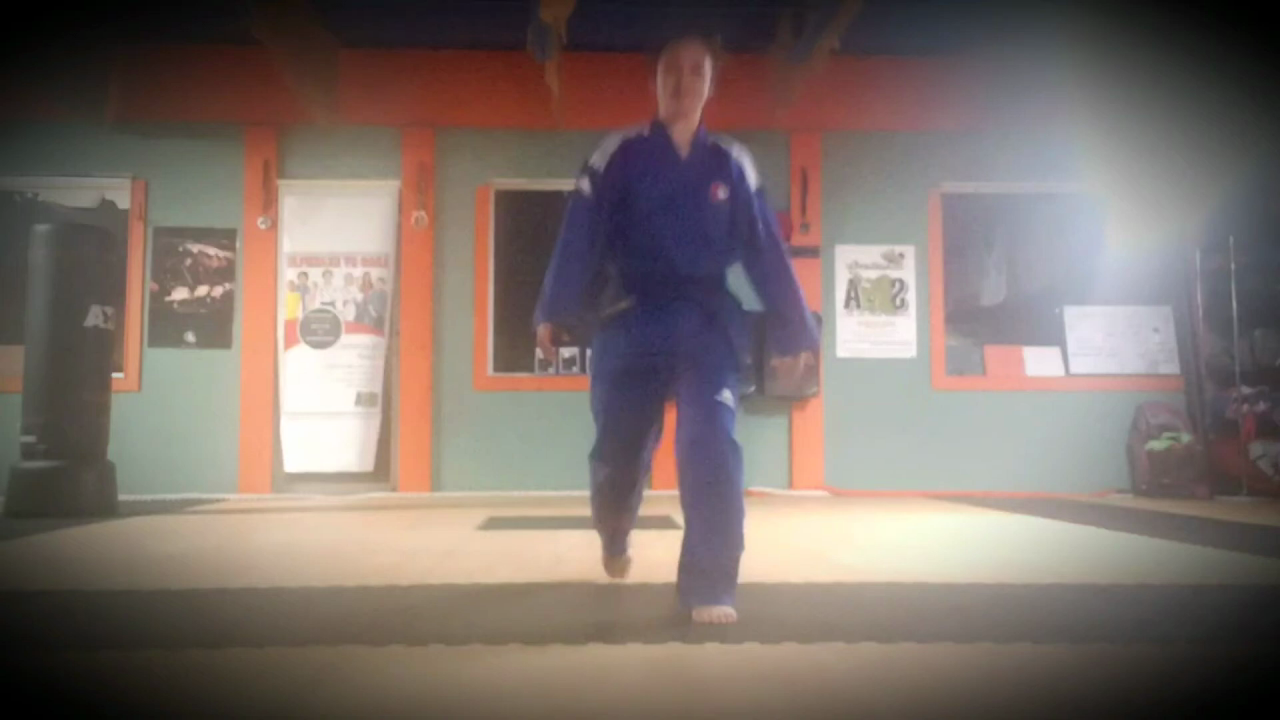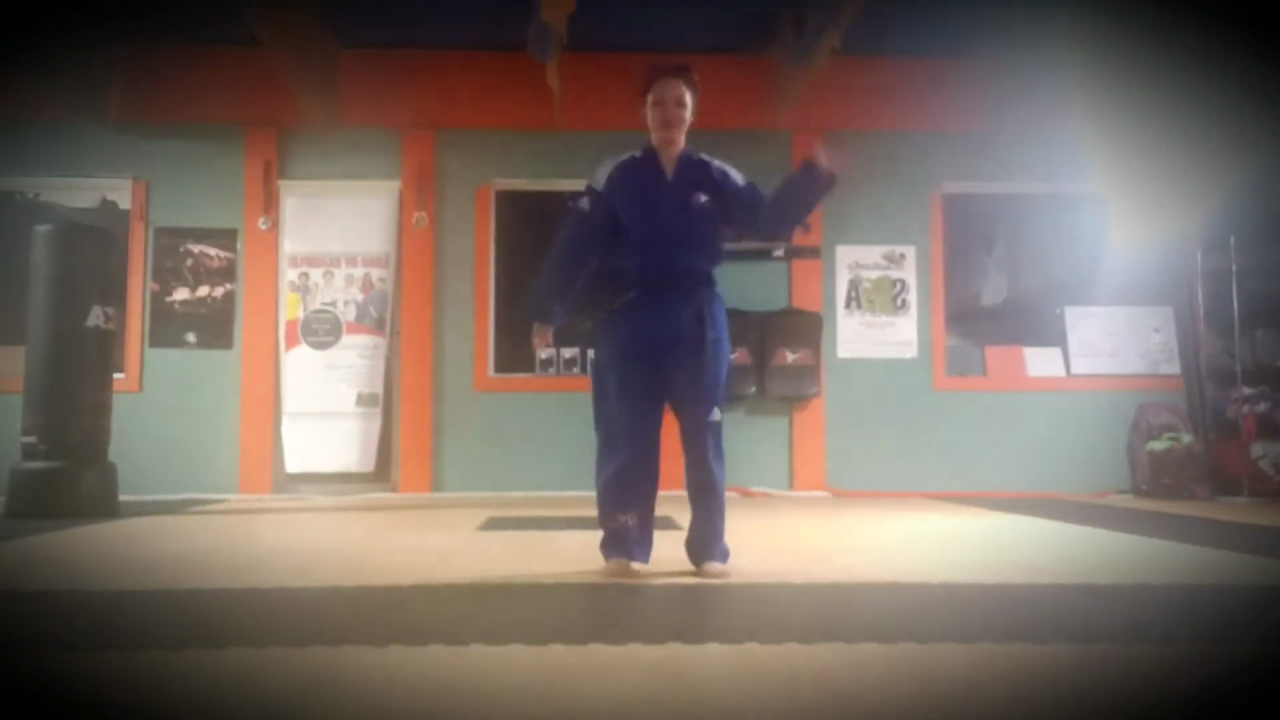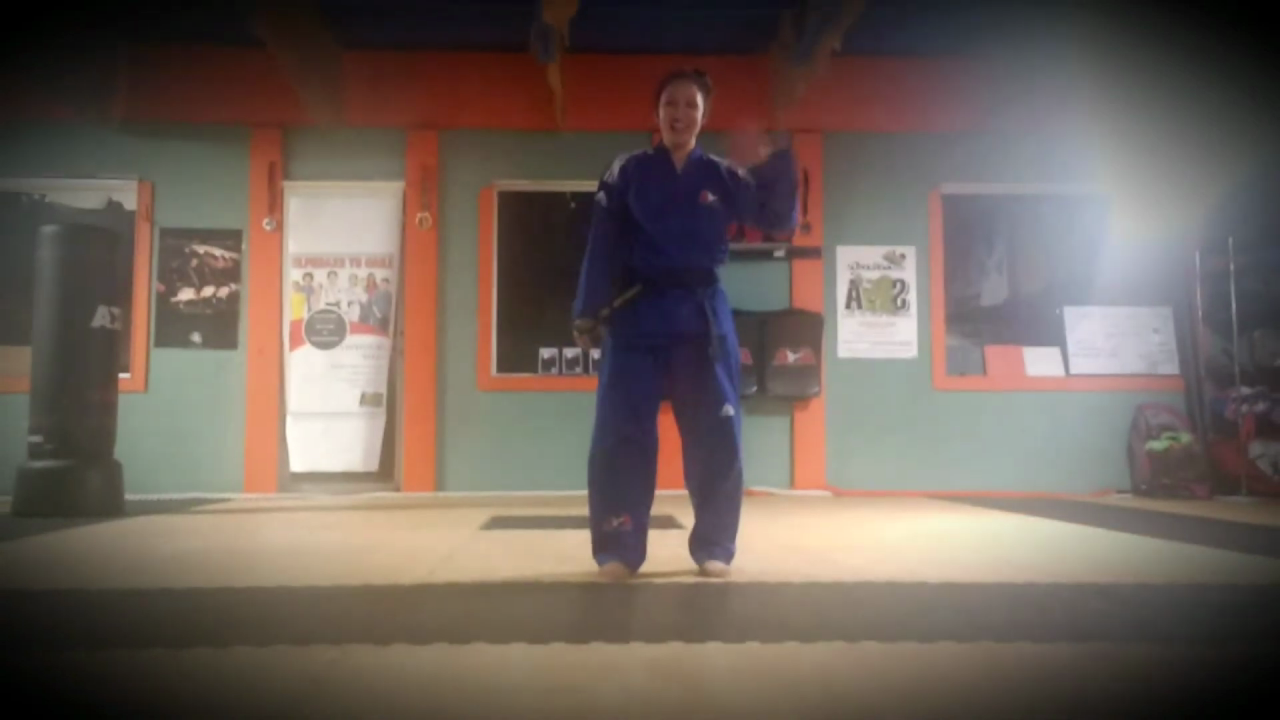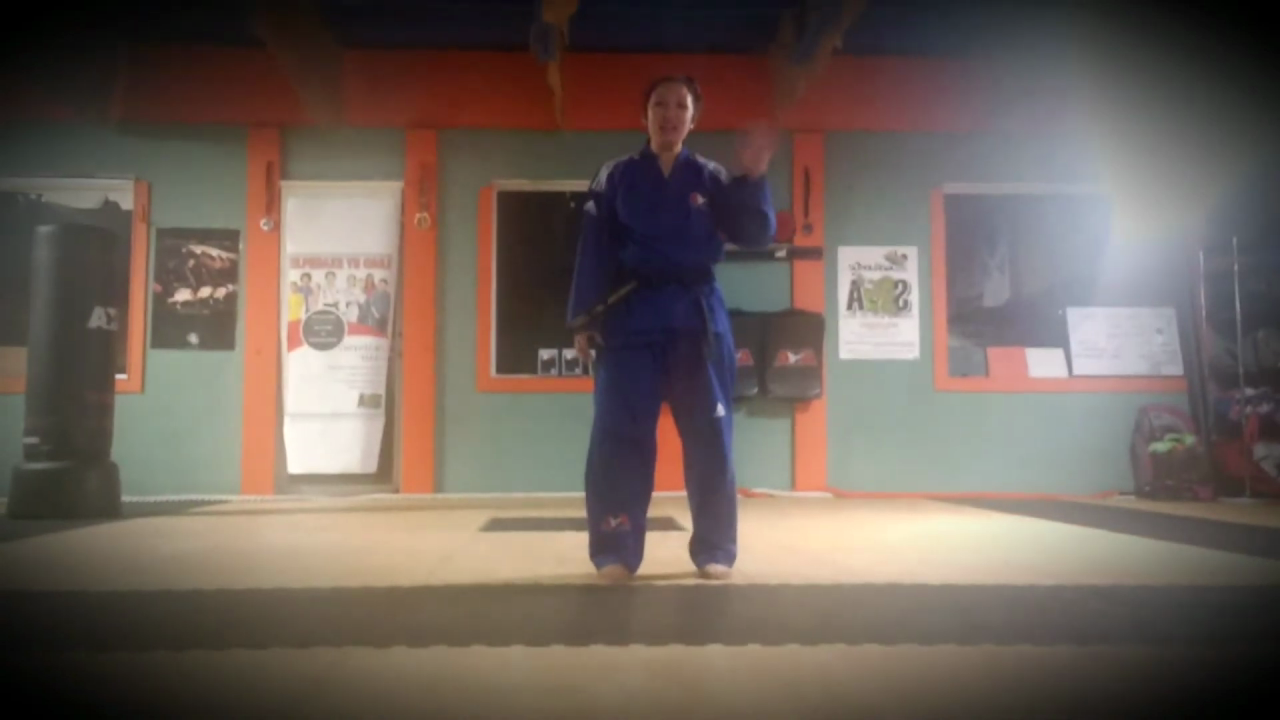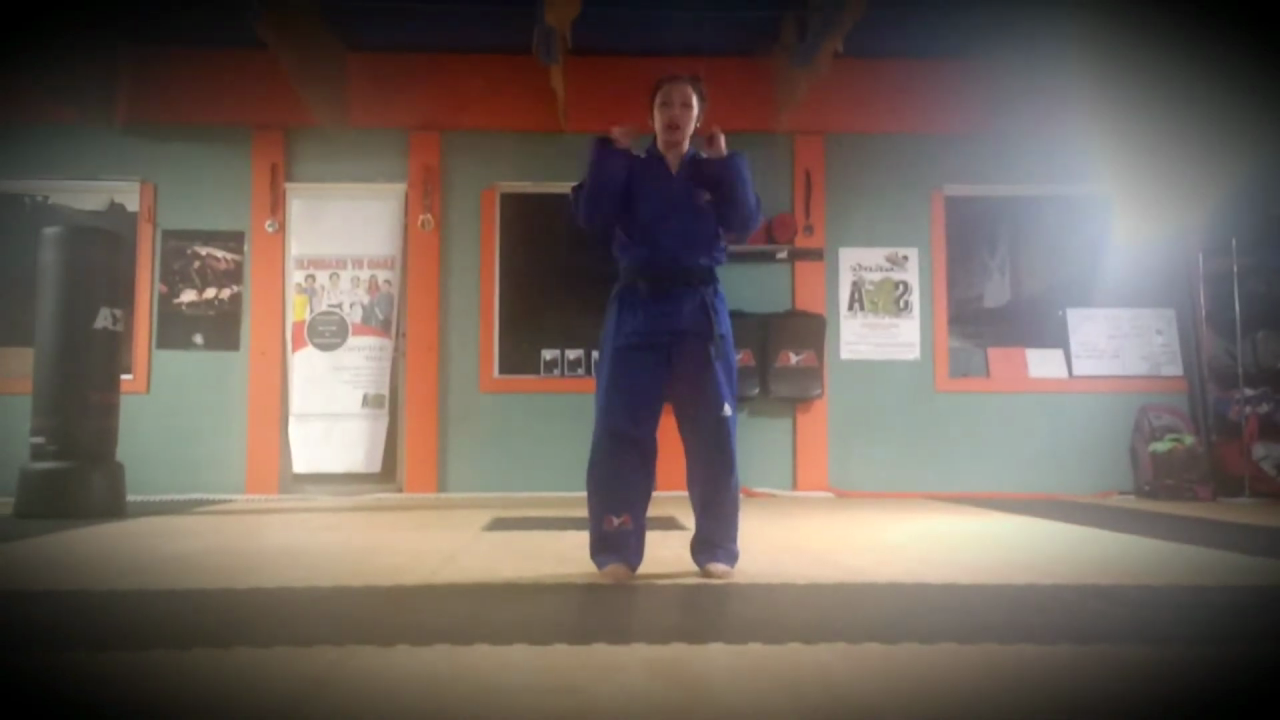
dt=0.7s
person 1, frame 1
left shoulder: (733, 164)
right shoulder: (620, 155)
left elbow: (764, 250)
right elbow: (581, 237)
left wrist: (792, 328)
right wrist: (555, 310)
left hip: (707, 323)
right hip: (632, 321)
left knee: (712, 452)
right knee: (620, 450)
left ankle: (710, 588)
right ankle: (613, 541)
person 1, frame 2
left shoulder: (717, 178)
right shoulder: (616, 177)
left elbow: (769, 220)
right elbow: (576, 246)
left wrist: (812, 178)
right wrist: (547, 311)
left hip: (698, 318)
right hip: (631, 320)
left knee: (703, 436)
right knee: (627, 438)
left ankle: (709, 549)
right ankle: (623, 547)
person 1, frame 3
left shoulder: (723, 177)
right shoulder: (626, 172)
left elbow: (781, 218)
right elbow: (603, 247)
left wrist: (771, 163)
right wrist: (588, 312)
left hip: (703, 314)
right hip: (637, 314)
left knee: (715, 434)
right knee: (623, 434)
left ankle: (713, 547)
right ankle: (618, 549)
person 1, frame 4
left shoulder: (714, 178)
right shoulder: (615, 177)
left elbow: (756, 234)
right elbow: (594, 252)
left wrist: (753, 179)
right wrist: (586, 319)
left hip: (698, 313)
right hip: (632, 314)
left knee: (709, 434)
right knee: (621, 435)
left ankle: (713, 549)
right ankle: (616, 551)
person 1, frame 5
left shoulder: (715, 169)
right shoulder: (627, 164)
left elbow: (744, 224)
right elbow: (592, 216)
left wrist: (727, 162)
right wrist: (611, 154)
left hip: (700, 309)
right hip: (638, 309)
left knee: (712, 432)
right knee: (622, 431)
left ankle: (715, 548)
right ankle: (617, 550)
